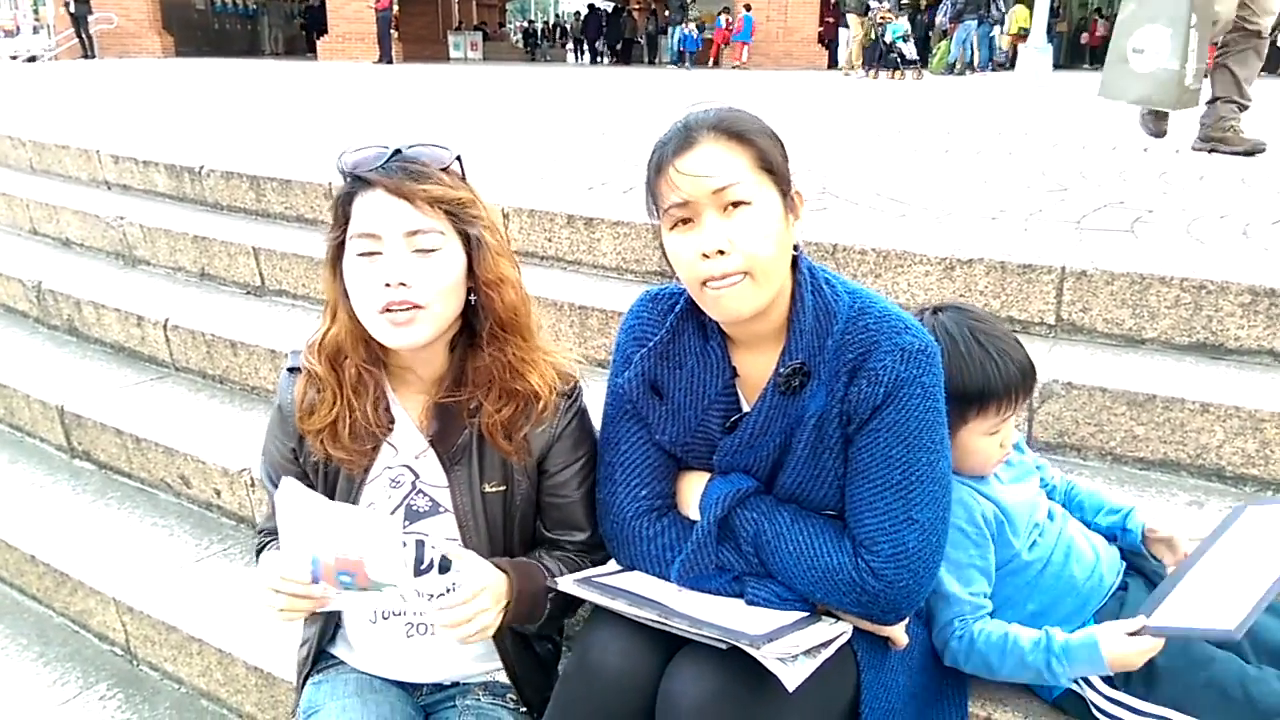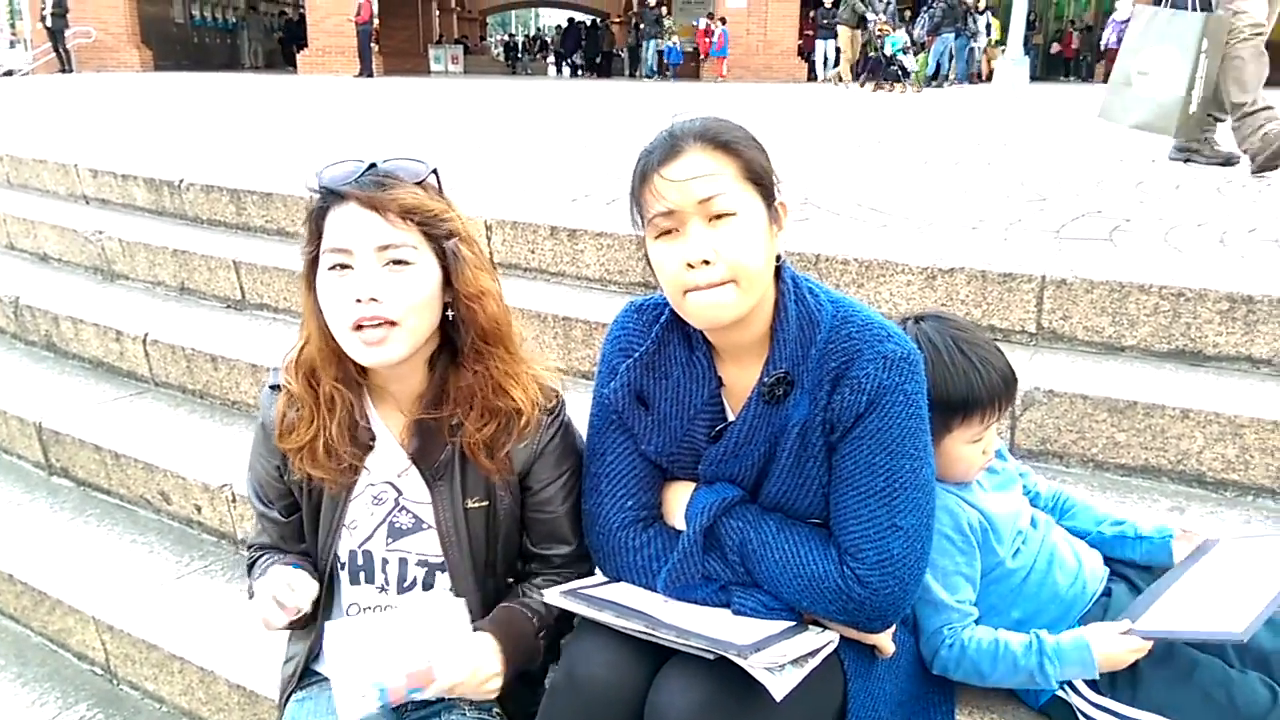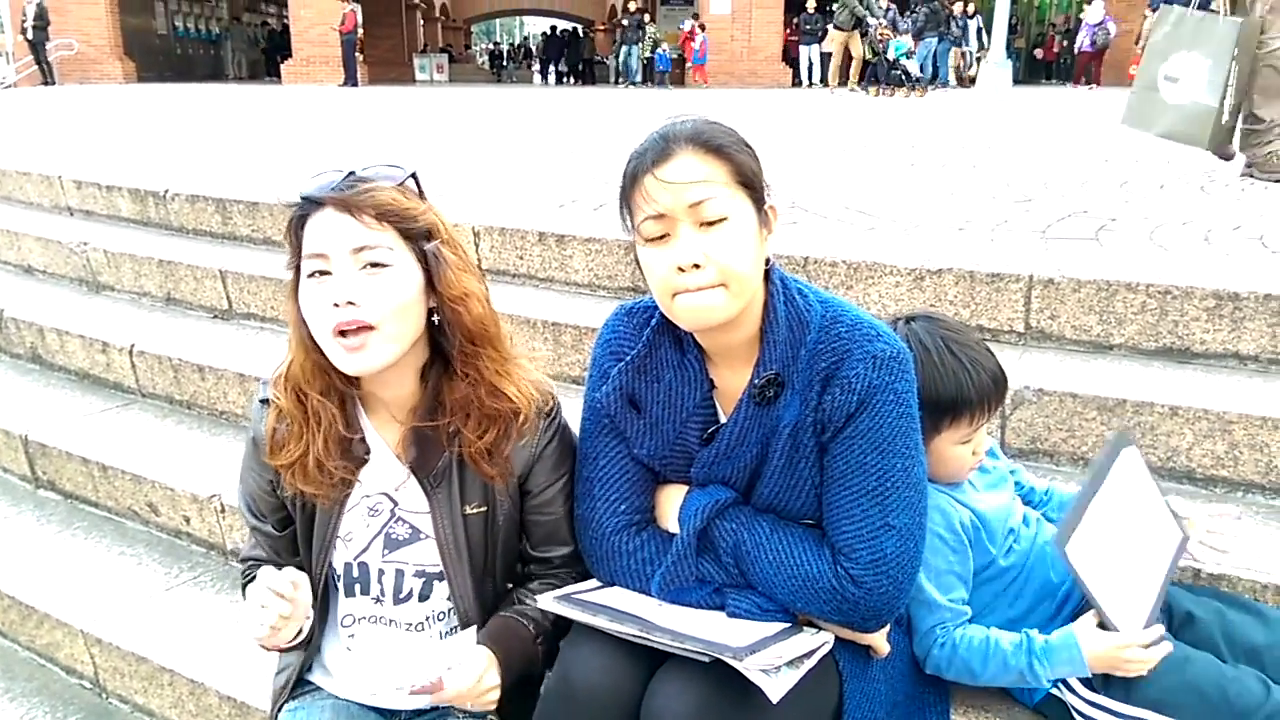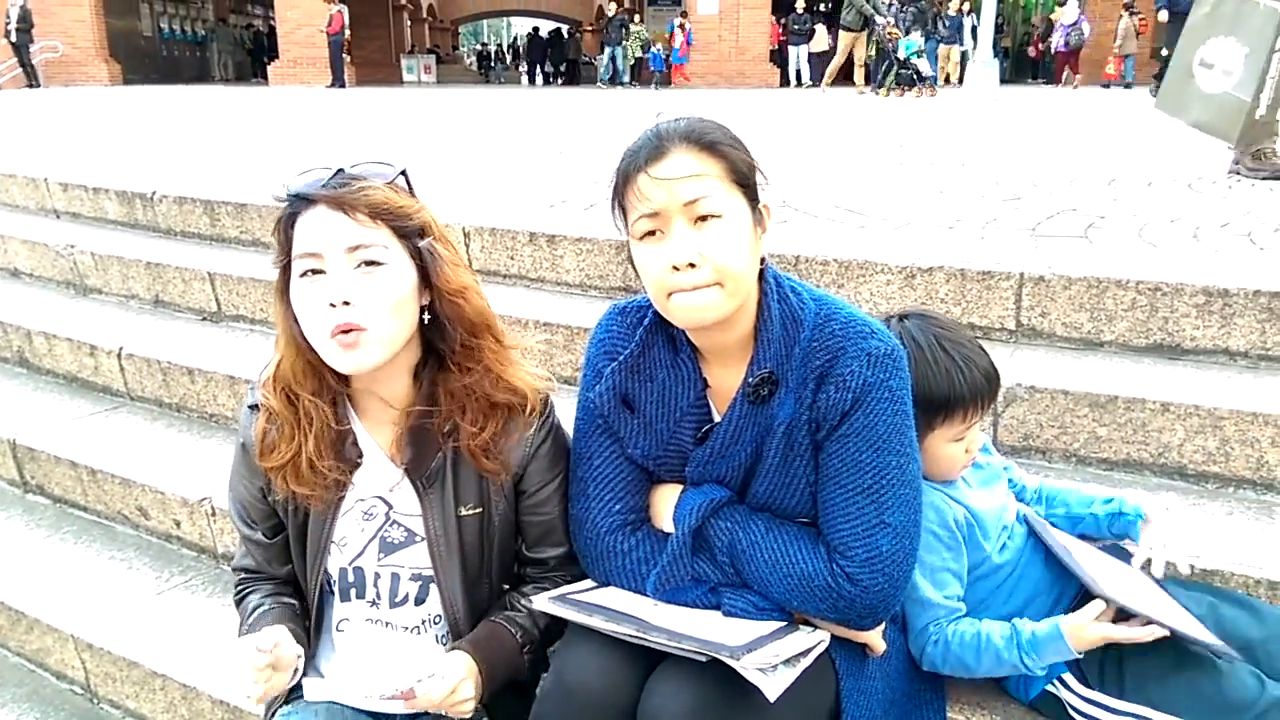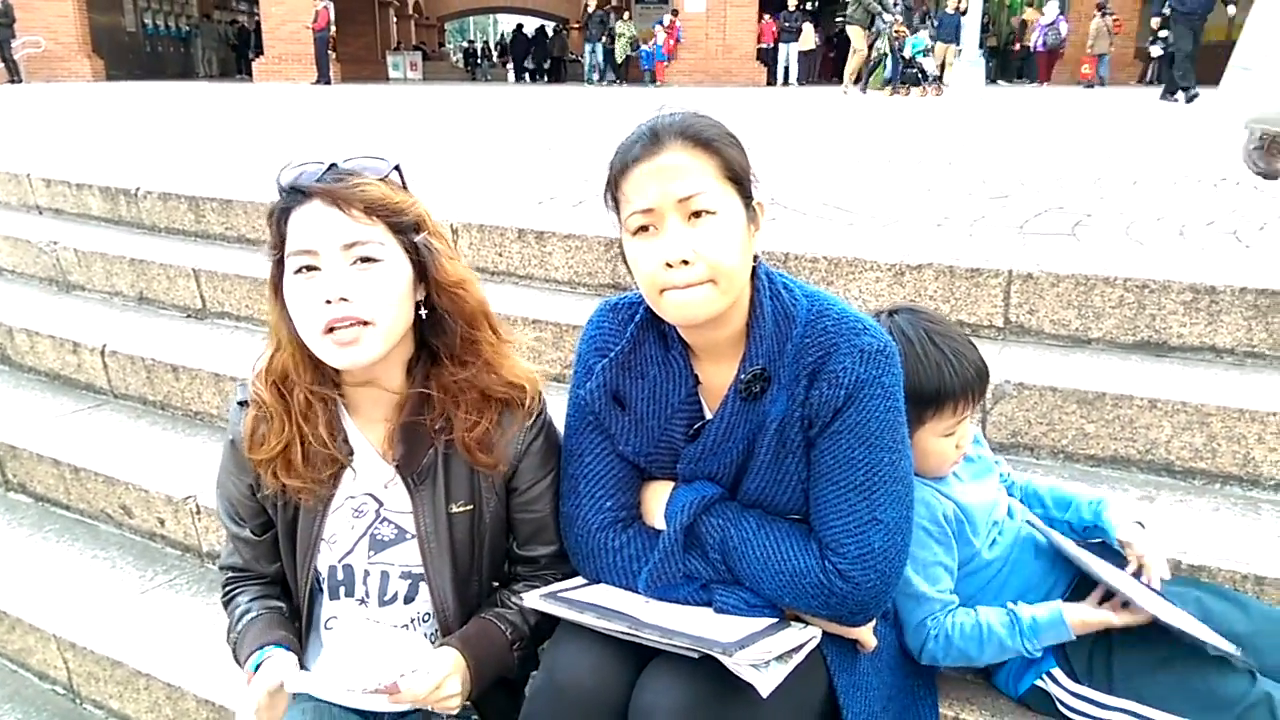
dt=0.3s
person 1, frame 1
left shoulder: (888, 353)
right shoulder: (653, 330)
left elbow: (888, 583)
right elbow: (635, 529)
left wrist: (716, 501)
right wrist: (814, 584)
left hip: (843, 633)
right hip: (687, 598)
right knee: (609, 662)
person 1, frame 2
left shoulder: (871, 362)
right shoulder: (637, 339)
left elbow: (875, 591)
right elbow: (621, 539)
left wrist: (703, 511)
right wrist: (799, 587)
right hip: (676, 608)
person 1, frame 3
left shoulder: (862, 362)
right shoulder: (628, 343)
left elbow: (868, 591)
right elbow: (614, 544)
left wrist: (696, 513)
right wrist: (793, 593)
person 1, frame 4
left shoulder: (855, 359)
right shoulder: (622, 343)
left elbow: (864, 588)
right elbow: (608, 543)
left wrist: (691, 513)
right wrist: (789, 589)
right hip: (662, 611)
person 1, frame 5
left shoulder: (847, 355)
right shoulder: (613, 339)
left elbow: (854, 585)
right elbow: (599, 542)
left wrist: (682, 509)
right wrist: (781, 586)
person 2, frame 1
left shoulder: (541, 399)
right shoulder: (312, 392)
left elbow: (580, 552)
right elbow: (282, 534)
left wrist: (510, 588)
right wrist: (284, 571)
right hip: (354, 669)
person 2, frame 2
left shoulder: (524, 412)
right shoulder: (294, 408)
left elbow: (563, 567)
right elbow: (273, 548)
left wrist: (501, 640)
right wrist: (281, 584)
person 2, frame 3
left shoulder: (520, 417)
right shoulder: (283, 421)
left elbow: (558, 572)
right elbow: (267, 561)
left wrist: (497, 650)
right wrist: (274, 594)
person 2, frame 4
left shoulder: (514, 415)
right shoulder: (274, 423)
left elbow: (553, 575)
right elbow: (263, 576)
left wrist: (481, 661)
right wrist: (272, 640)
person 2, frame 5
left shoulder: (504, 414)
right shoulder: (263, 420)
left elbow: (545, 576)
right elbow: (250, 578)
left wrist: (467, 658)
right wrist: (270, 660)
person 3, frame 1
left shoulder: (996, 449)
right shoulder: (953, 514)
right elbow: (961, 637)
left wrist: (1136, 528)
right wrist: (1083, 652)
right hip: (1084, 647)
person 3, frame 2
left shoulder: (981, 460)
right shoulder: (938, 522)
left elbow: (1052, 503)
right elbow: (950, 646)
left wrist: (1158, 542)
right wrist: (1074, 654)
right hip: (1071, 661)
person 3, frame 3
left shoulder: (972, 459)
right shoulder: (930, 522)
left elbow: (1045, 500)
right elbow: (942, 645)
right wrist: (1066, 653)
right hip: (1060, 663)
person 3, frame 4
left shoulder: (966, 455)
right shoulder: (924, 518)
left elbow: (1035, 497)
right elbow: (937, 642)
left wrist: (1131, 514)
right wrist: (1056, 640)
right hip: (1057, 659)
person 3, frame 5
left shoulder: (959, 446)
right shoulder: (914, 514)
right elbow: (934, 635)
left wrist: (1110, 519)
right wrist: (1061, 622)
right hip: (1048, 651)
